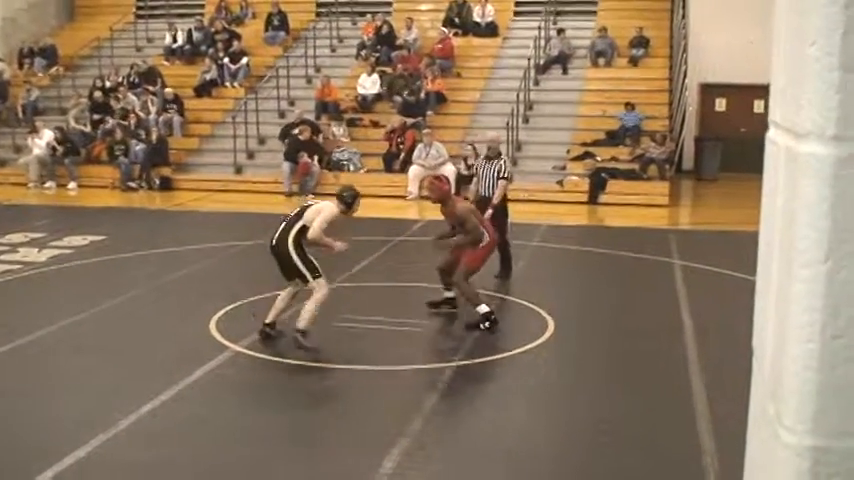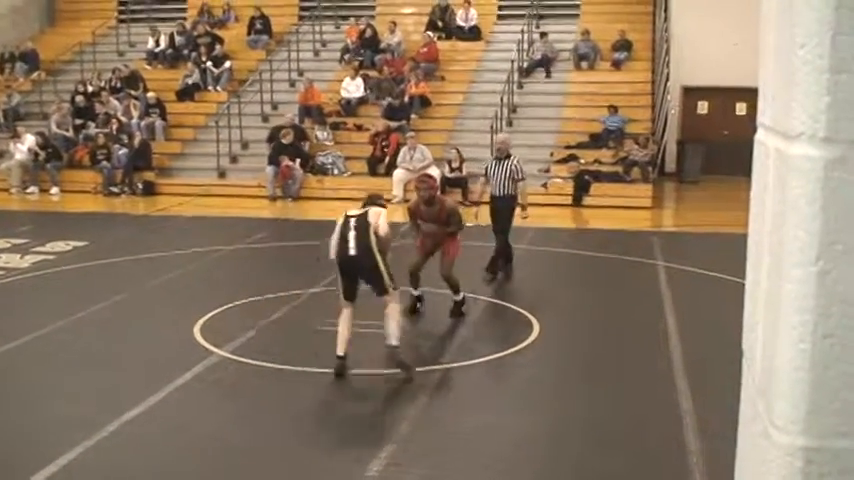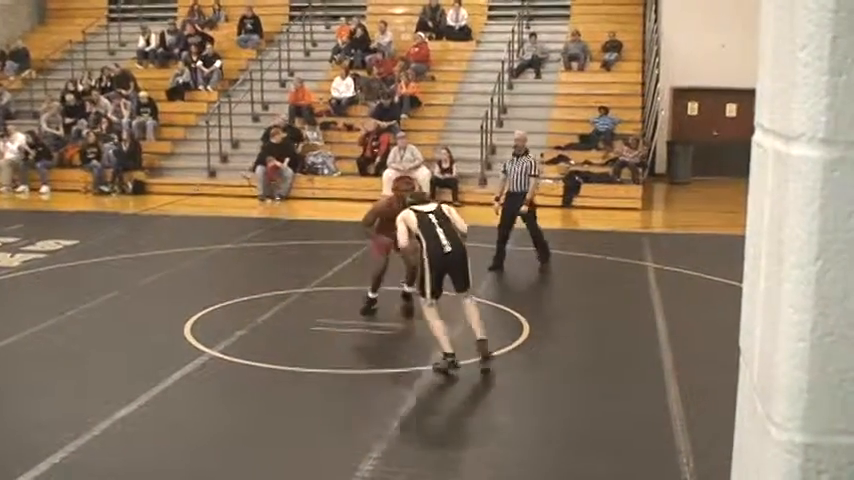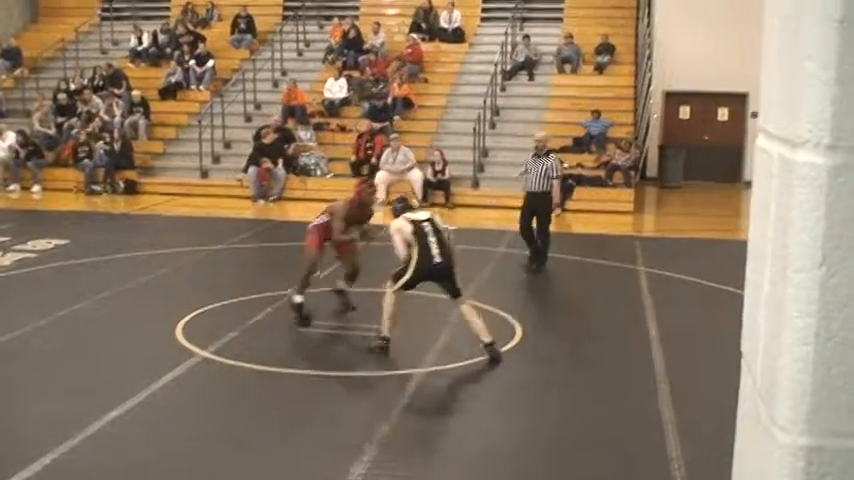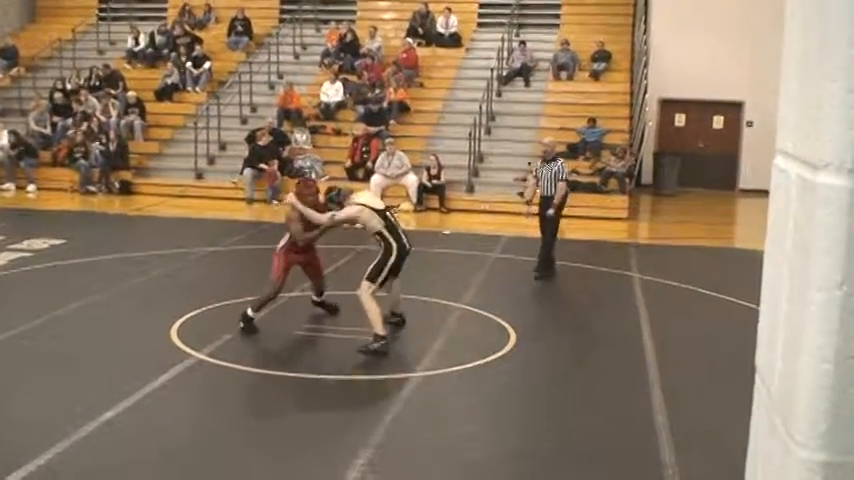
dt=0.5s
person 1, frame 1
left shoulder: (324, 205)
right shoulder: (333, 208)
right elbow: (312, 235)
left wrist: (329, 243)
right wrist: (333, 245)
left hip: (279, 243)
right hip: (289, 244)
left knee: (295, 286)
right knee: (322, 290)
left ankle: (268, 326)
right ankle: (300, 333)
person 1, frame 2
left shoulder: (345, 218)
right shoulder: (380, 211)
left elbow: (333, 255)
right elbow: (383, 232)
right wrist: (385, 250)
left hip: (345, 261)
right hip: (368, 257)
left knee: (347, 309)
right knee: (393, 302)
left ankle: (340, 360)
right ankle: (394, 349)
person 1, frame 3
left shoulder: (404, 215)
right shoulder: (444, 207)
left elbow: (403, 244)
right elbow: (464, 230)
left hip: (432, 256)
right hip: (457, 252)
left knee: (428, 308)
right knee: (467, 297)
left ankle: (449, 357)
right ankle: (482, 345)
person 1, frame 4
left shoulder: (396, 224)
right shoulder: (433, 216)
left elbow: (403, 257)
right elbow: (448, 246)
left hip: (422, 264)
right hip: (444, 264)
left knee: (390, 290)
right knee: (462, 304)
left ankle: (384, 340)
right ankle: (490, 346)
person 1, frame 5
left shoulder: (354, 210)
right shoulder: (366, 194)
left elbow: (321, 220)
left wrist: (295, 203)
left hip: (392, 250)
right hip: (403, 245)
left knee: (365, 293)
right knee: (390, 278)
left ankle: (381, 339)
right ankle: (397, 316)
person 2, frame 1
left shoulder: (460, 209)
right shoulder: (445, 208)
left elbow: (478, 235)
right elbow: (455, 229)
left wrist: (454, 242)
right wrist: (442, 237)
left hip: (483, 241)
right hip: (473, 240)
left knee: (458, 279)
right knee: (443, 268)
left ankle: (488, 317)
right ankle: (450, 299)
person 2, frame 2
left shoulder: (449, 206)
right shoulder: (413, 207)
left elbow: (458, 226)
right elbow: (413, 222)
left wrist: (439, 231)
right wrist: (420, 237)
left hip: (449, 236)
right hip: (429, 236)
left knee: (446, 273)
right knee: (414, 268)
left ankle: (459, 301)
right ankle: (417, 298)
person 2, frame 3
right shoulder: (384, 205)
right elbow: (365, 225)
right wrist: (380, 239)
right hip: (382, 236)
left knee: (413, 265)
right knee: (380, 268)
left ankle: (407, 295)
right ankle: (371, 299)
person 2, frame 4
left shoulder: (368, 211)
right shoulder: (343, 208)
left elbow: (362, 232)
right elbow: (337, 238)
right wrist: (354, 236)
right hip: (319, 229)
left knee: (354, 266)
right knee: (312, 267)
left ankle: (341, 290)
right ankle: (298, 303)
person 2, frame 5
left shoulder: (323, 208)
right shoulder: (294, 215)
right elbow: (301, 241)
right wrist: (324, 227)
left hip: (308, 251)
right hip: (287, 251)
left knee: (320, 287)
right knee: (275, 290)
left ankle: (319, 301)
right ankle: (247, 317)
person 3, frame 1
left shoulder: (502, 163)
right shoulder: (480, 161)
left elbow: (501, 188)
left wrist: (492, 208)
left hip: (497, 204)
right hip: (481, 202)
left knee: (500, 238)
left ankle: (505, 269)
person 3, frame 2
left shoulder: (514, 163)
right shoulder: (490, 162)
left elbow: (521, 186)
right elbow: (483, 183)
left wrist: (523, 207)
right wrist: (477, 203)
left hip: (508, 201)
right hip: (494, 200)
left knee: (501, 234)
right knee: (498, 233)
left ankle: (492, 269)
right ankle: (507, 263)
person 3, frame 3
left shoulder: (530, 160)
right shoulder: (509, 158)
left elbow: (533, 183)
right elbow: (503, 179)
left wrist: (526, 203)
right wrist: (497, 199)
left hip: (524, 198)
right hip: (510, 197)
left knee: (533, 229)
right knee: (503, 230)
left ankle: (544, 258)
right ankle: (498, 262)
person 3, frame 4
left shoulder: (551, 160)
right shoulder: (530, 158)
left elbow: (555, 184)
left wrist: (556, 205)
right wrist: (525, 197)
left hip: (544, 198)
right hip: (530, 197)
left knee: (542, 231)
right knee: (524, 228)
left ankle: (539, 262)
right ankle: (536, 254)
person 3, frame 5
left shoulder: (560, 164)
right shoulder: (540, 164)
left elbow: (562, 187)
right elbow: (533, 184)
left wrist: (554, 206)
right wrist: (528, 203)
left hip: (554, 202)
right hip: (543, 201)
left knee: (549, 235)
right knee: (545, 234)
left ankle: (544, 268)
right ankle: (549, 266)
